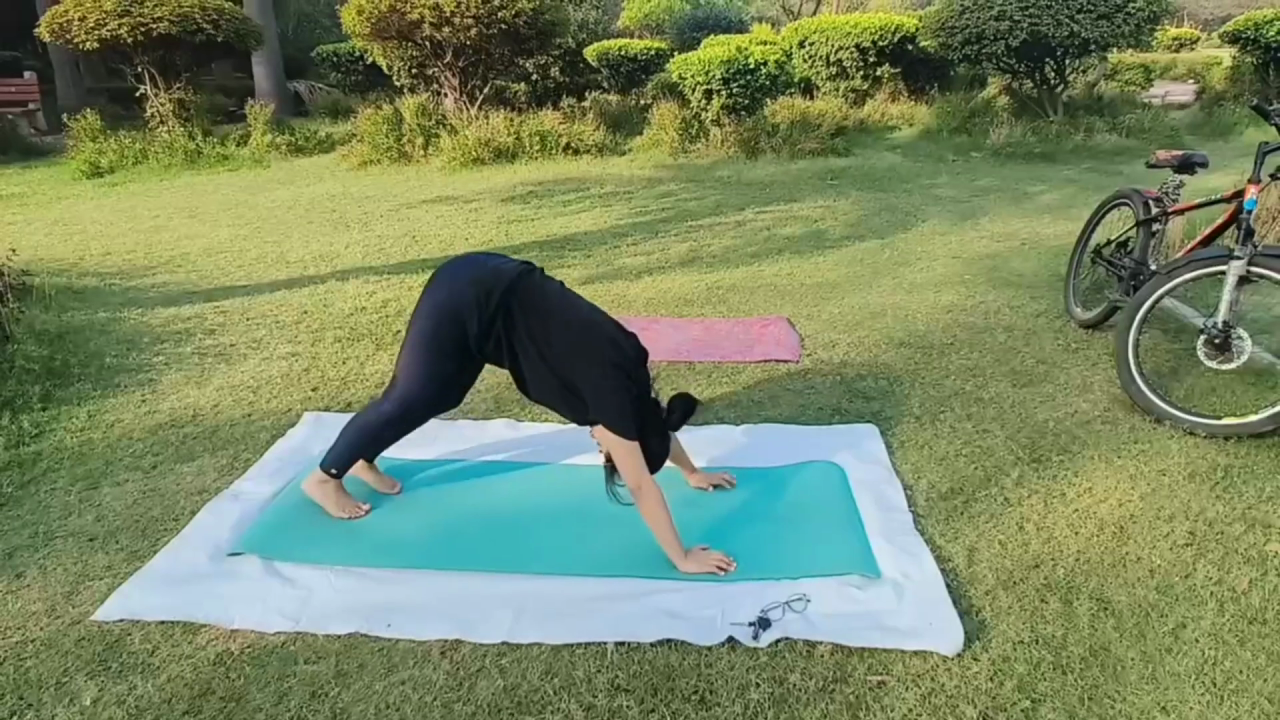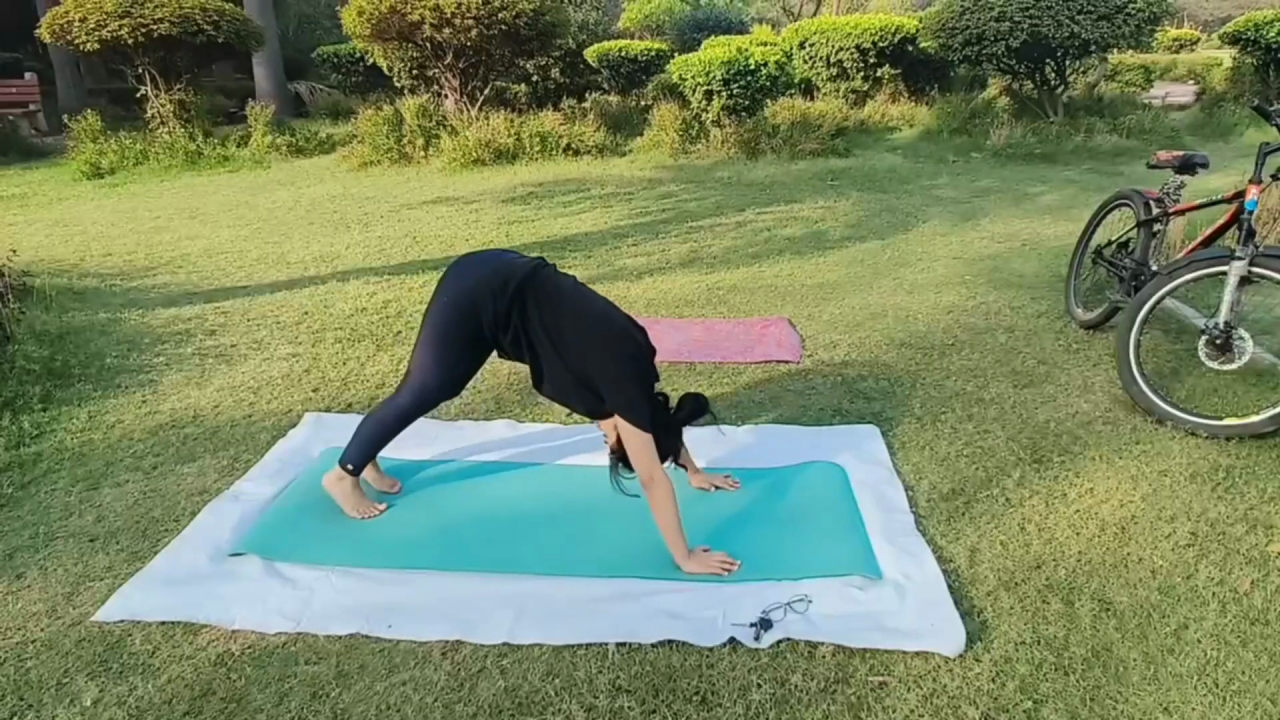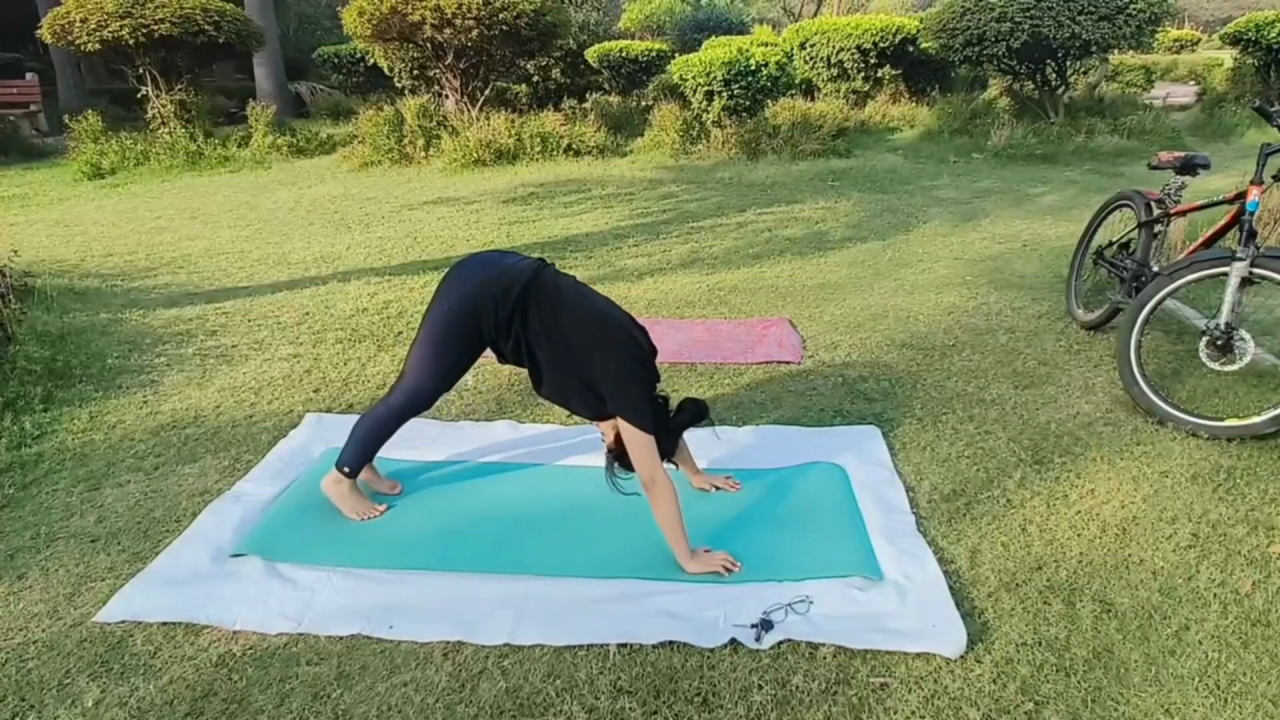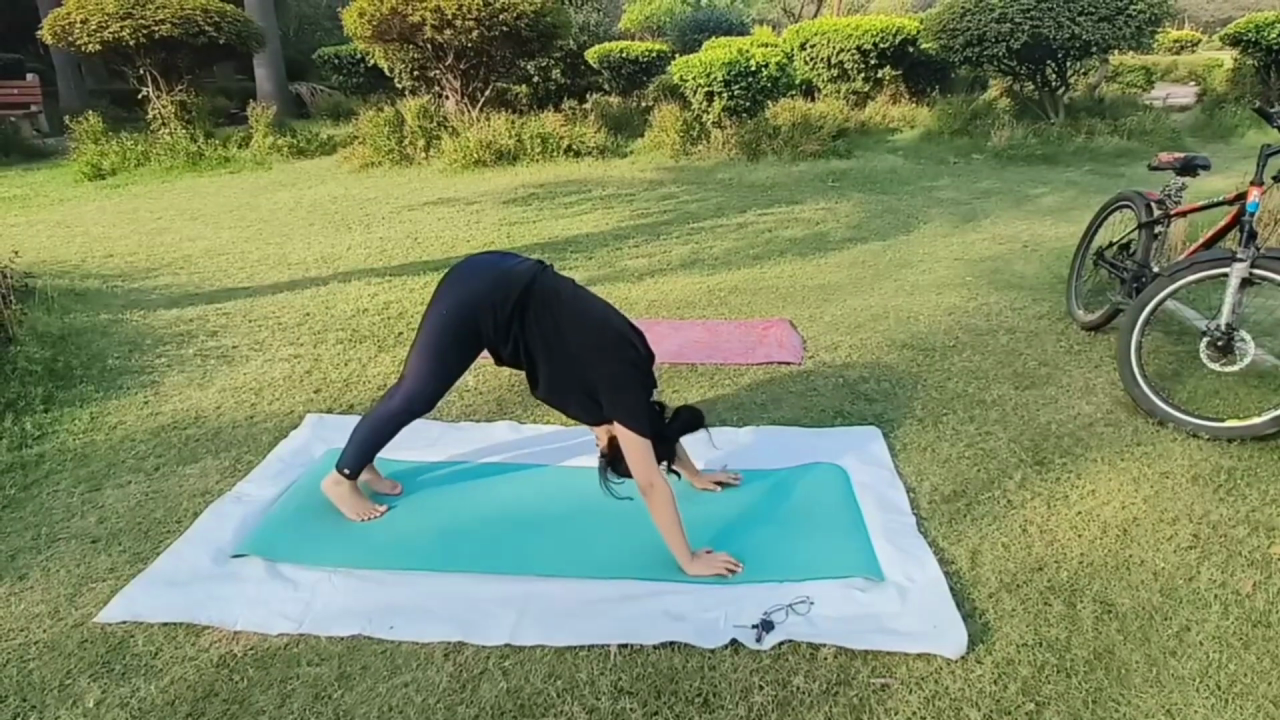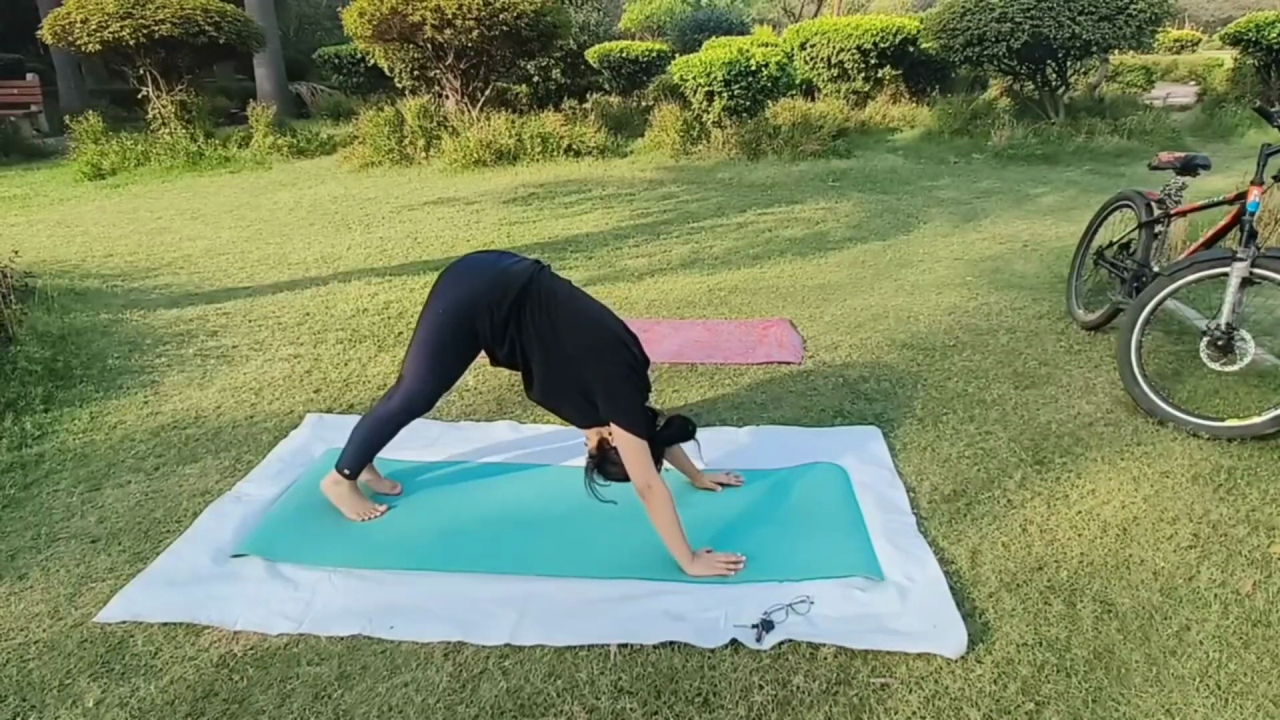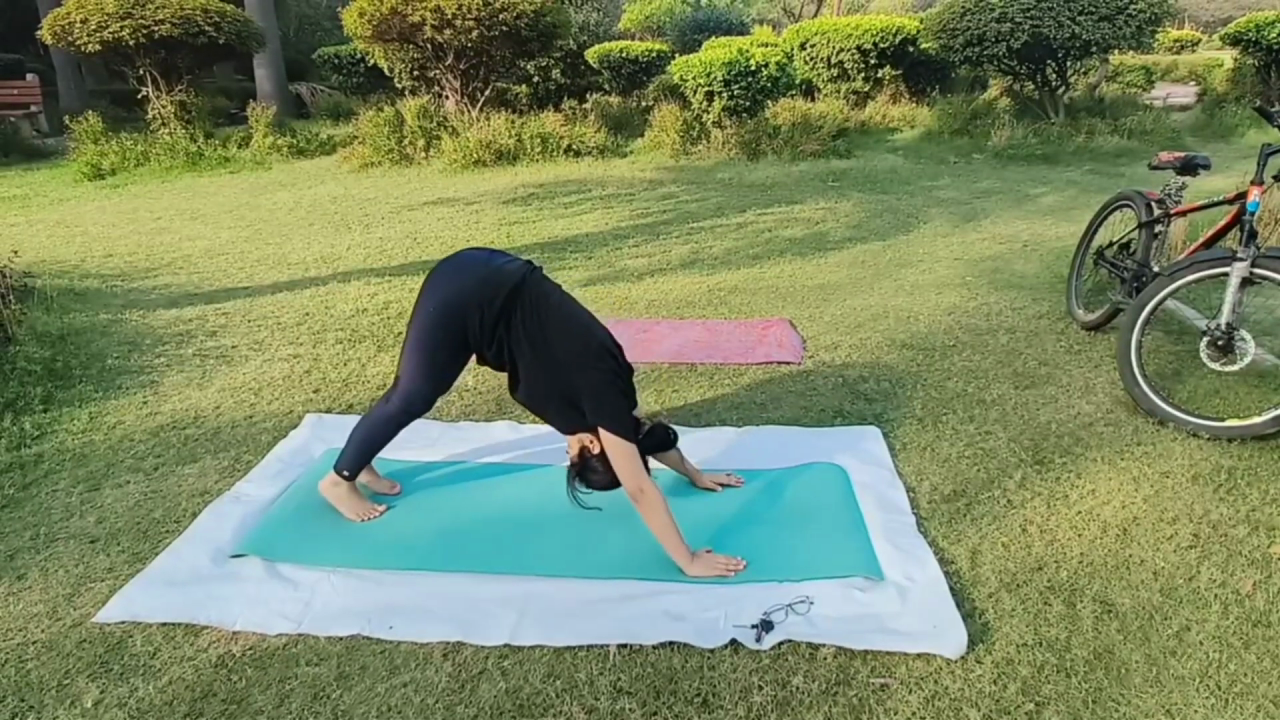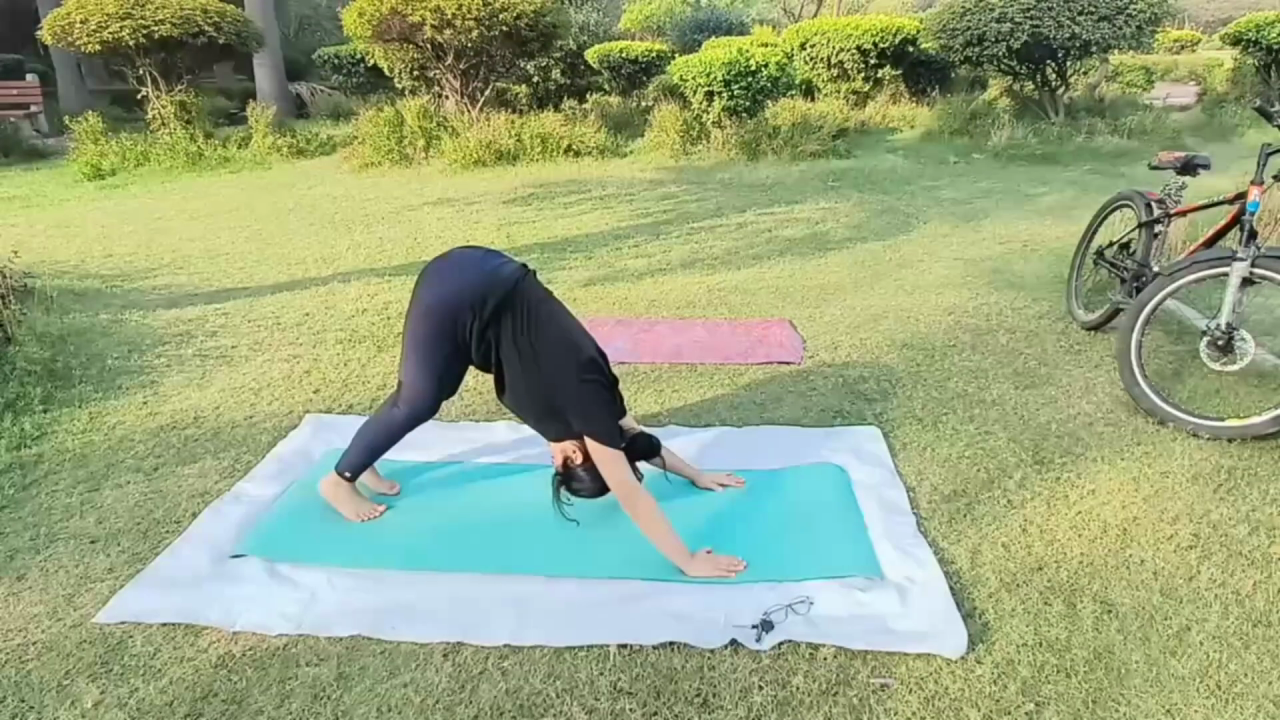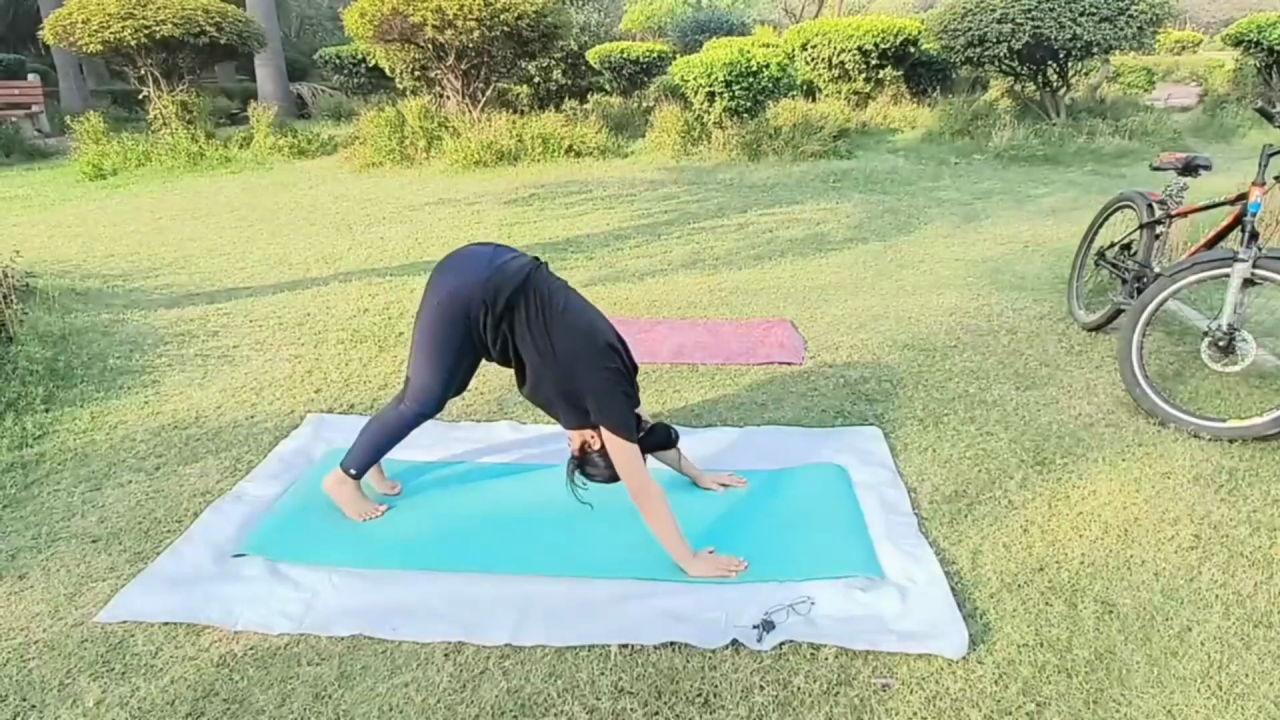
dt=0.3s
person 1, frame 1
left shoulder: (627, 375)
right shoulder: (611, 390)
left elbow: (655, 424)
right elbow: (641, 484)
left wrist: (695, 473)
right wrist: (682, 558)
left hip: (485, 288)
right hip: (467, 298)
left knee: (445, 398)
right knee: (407, 398)
left ankle: (363, 459)
right ankle: (325, 479)
person 1, frame 2
left shoulder: (634, 367)
right shoulder: (624, 383)
left elbow: (662, 423)
right elbow: (652, 478)
left wrist: (696, 474)
right wrist: (686, 558)
left hip: (501, 284)
right hip: (480, 292)
left knee: (443, 387)
right knee: (421, 392)
left ankle: (365, 459)
right ankle: (343, 475)
person 1, frame 3
left shoulder: (633, 366)
right shoulder: (626, 383)
left elbow: (663, 424)
right elbow: (654, 481)
left wrist: (696, 474)
right wrist: (689, 559)
left hip: (503, 283)
right hip: (484, 294)
left knee: (430, 384)
right knee: (415, 392)
left ankle: (363, 464)
right ankle: (340, 478)
person 1, frame 4
left shoulder: (630, 373)
right shoulder: (622, 390)
left elbow: (660, 429)
right elbow: (651, 484)
left wrist: (696, 476)
right wrist: (690, 561)
left hip: (501, 284)
right hip: (482, 297)
left knee: (420, 389)
right knee: (416, 395)
left ankle: (363, 466)
right ankle: (342, 479)
person 1, frame 5
left shoulder: (623, 376)
right shoulder: (617, 390)
left elbow: (655, 430)
right elbow: (649, 487)
left wrist: (698, 475)
right wrist: (690, 561)
left hip: (498, 283)
right hip: (478, 296)
left knee: (423, 389)
right knee: (414, 396)
left ankle: (363, 466)
right ankle: (341, 479)
person 1, frame 6
left shoulder: (608, 386)
right shoulder: (602, 397)
left elbow: (646, 434)
right elbow: (641, 489)
left wrist: (697, 475)
right wrist: (689, 562)
left hip: (487, 283)
right hip: (465, 294)
left knee: (418, 392)
right knee: (412, 397)
left ankle: (361, 466)
right ankle: (339, 479)
person 1, frame 7
left shoulder: (593, 392)
right shoulder: (588, 404)
left elbow: (633, 437)
right elbow: (631, 497)
left wrist: (696, 475)
right wrist: (688, 562)
left hip: (480, 283)
right hip: (457, 296)
left knee: (423, 398)
right knee: (417, 404)
left ankle: (363, 466)
right ankle: (339, 481)
person 1, frame 8
left shoulder: (611, 381)
right shoulder: (605, 394)
left elbow: (647, 431)
right elbow: (642, 489)
left wrist: (698, 475)
right wrist: (690, 562)
left hip: (491, 277)
right hip: (469, 290)
left knee: (428, 395)
right knee: (423, 400)
left ankle: (369, 462)
right ankle: (344, 478)
